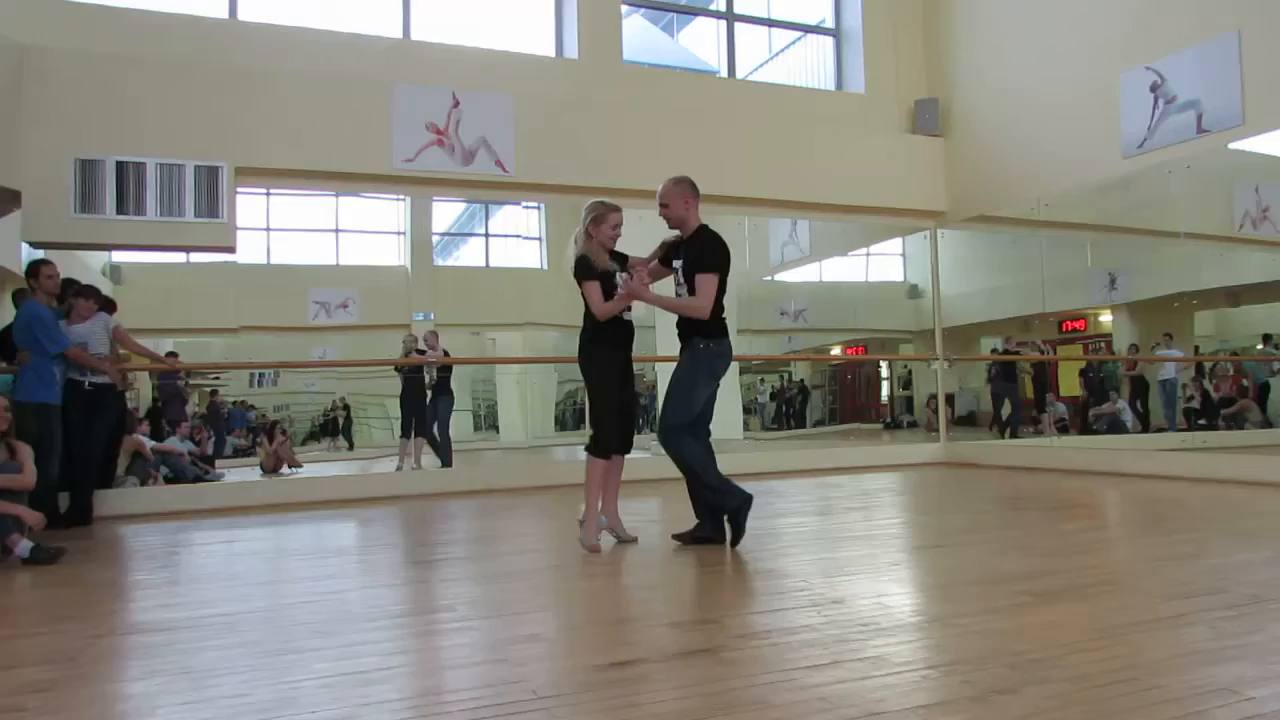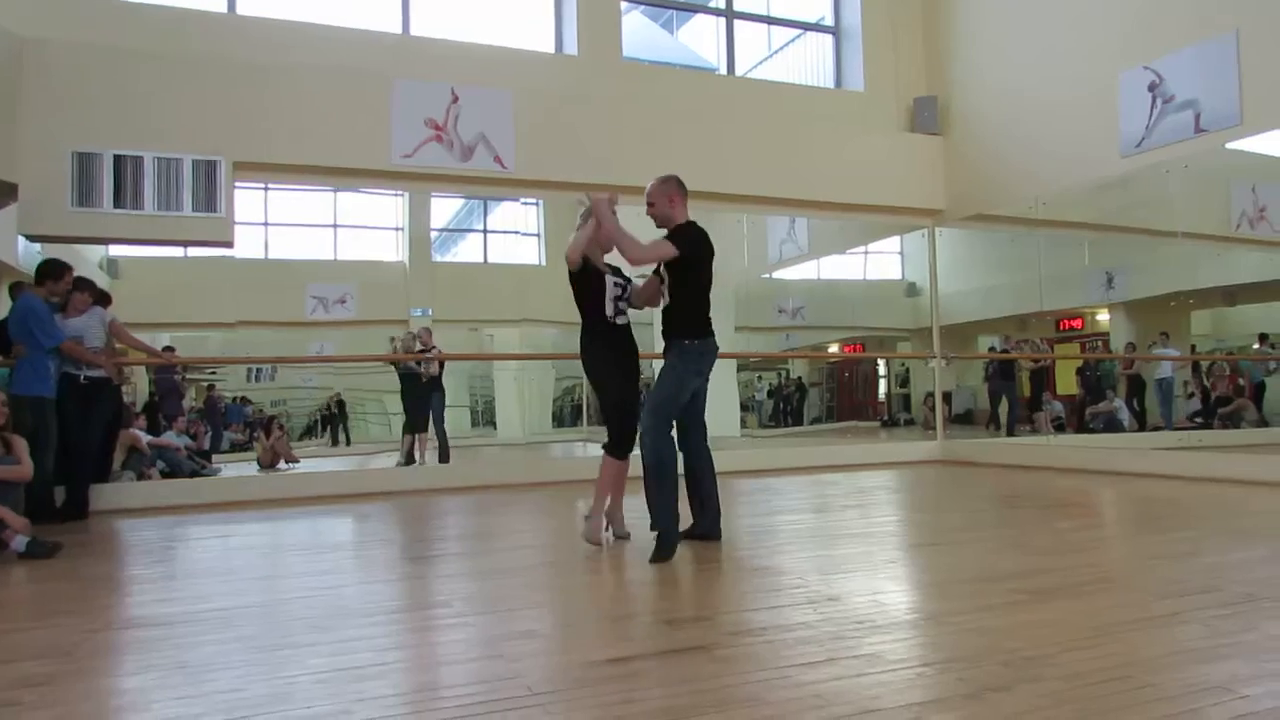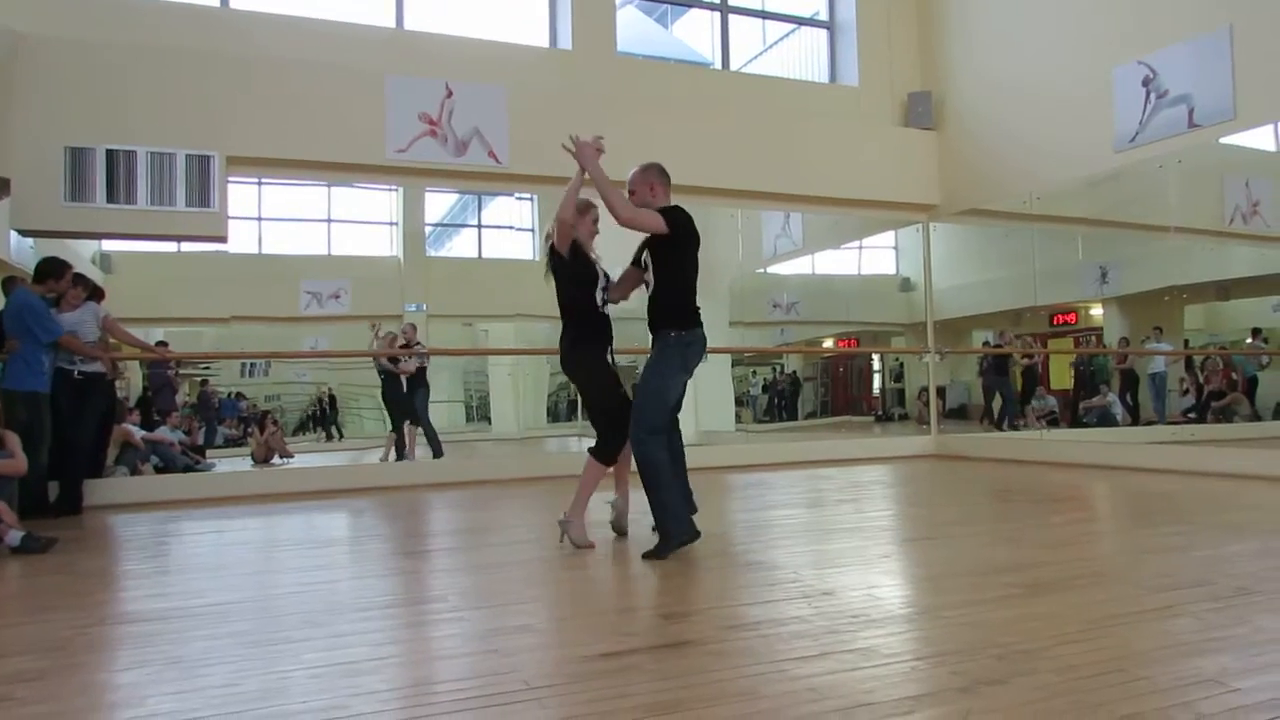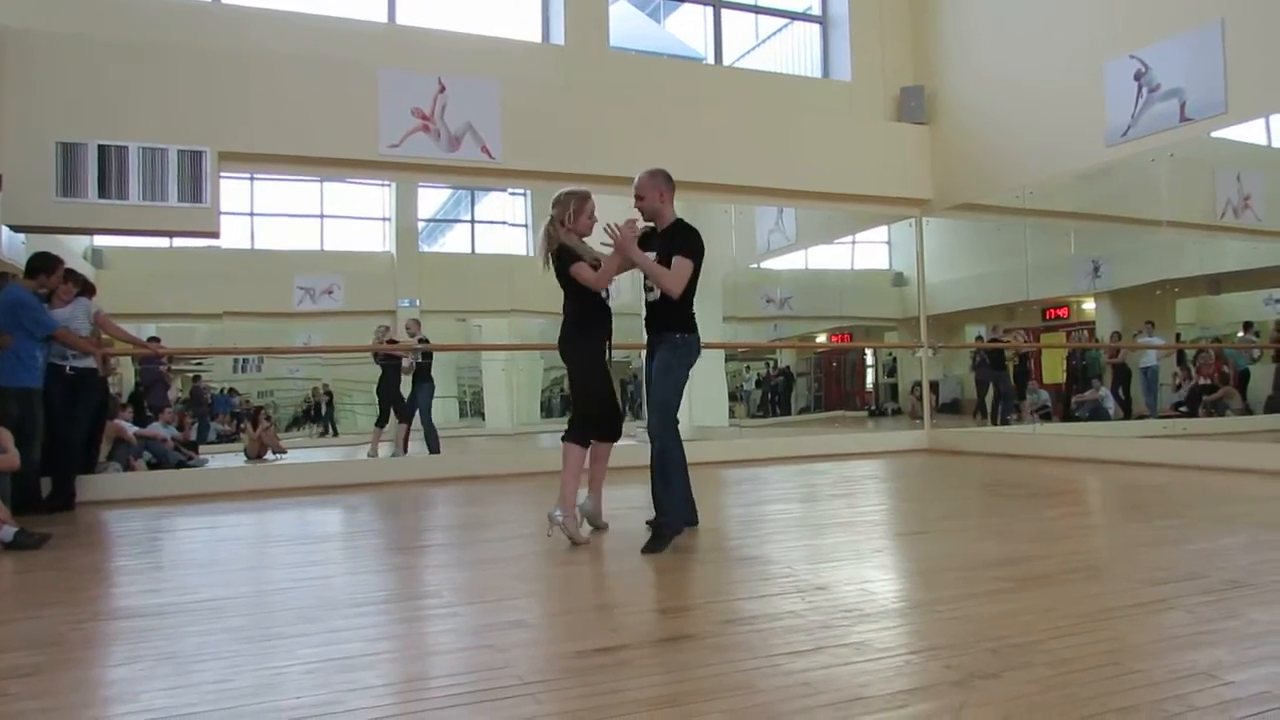
dt=0.5s
person 1, frame 1
left shoulder: (709, 245)
right shoulder: (679, 247)
left elbow: (702, 307)
right elbow: (643, 276)
left wrist: (648, 297)
left hip: (707, 348)
right hip: (696, 349)
left knee: (672, 430)
right knee: (692, 433)
left ankle: (732, 500)
right ankle: (709, 525)
person 1, frame 2
left shoulder: (690, 236)
right shoulder: (676, 243)
left elbow: (636, 255)
right elbow: (646, 294)
left wrist: (605, 216)
left hip: (691, 347)
right hip: (686, 348)
left knee: (653, 423)
right knee: (691, 434)
left ankle: (666, 526)
right ankle: (707, 522)
person 1, frame 3
left shoulder: (678, 220)
right shoulder: (652, 234)
left elbow: (623, 215)
right elbow: (619, 290)
left wrist: (591, 165)
left hip: (679, 339)
right hip: (671, 339)
left knee: (646, 428)
right knee: (663, 423)
left ankle: (677, 525)
right ankle: (679, 508)
person 1, frame 4
left shoulder: (686, 237)
right shoulder: (647, 238)
left elbow: (674, 287)
left wrist: (632, 253)
left hip: (678, 341)
right hip: (657, 340)
left knee: (660, 424)
right knee: (662, 425)
left ankle: (669, 519)
right ankle: (681, 510)
person 2, frame 1
left shoulder: (614, 258)
right shoulder: (586, 262)
right elbow: (601, 310)
right wrist: (632, 294)
left hip: (619, 352)
right hip: (598, 353)
left knee: (623, 432)
right knee: (605, 431)
left ankle: (610, 514)
right ankle: (591, 516)
person 2, frame 2
left shoulder: (614, 271)
right shoulder: (582, 263)
left elbow: (645, 300)
right elbow: (571, 255)
right wrist: (595, 220)
left hip: (625, 353)
right hip: (600, 356)
left knee: (625, 432)
right knee: (622, 432)
left ankle: (615, 510)
right ankle: (596, 512)
person 2, frame 3
left shoulder: (580, 257)
right shoulder: (563, 251)
left elbow: (612, 294)
right elbow: (563, 220)
right wrist: (581, 172)
left hip: (593, 354)
right hip: (583, 355)
left knee: (623, 422)
right knee: (612, 432)
left ankle: (622, 502)
right ankle: (574, 514)
person 2, frame 4
left shoulder: (579, 249)
right shoulder: (564, 252)
left elbow: (603, 273)
right elbow: (598, 281)
left wrist: (624, 249)
right wrist: (621, 249)
left hip: (591, 343)
right hip: (581, 343)
left knee: (609, 417)
right knee: (585, 419)
left ankle: (592, 501)
right ankle: (565, 508)
person 3, frame 1
left shoulder: (44, 310)
right shoulder: (37, 313)
left elbow: (61, 350)
right elbow: (71, 353)
left wrist: (101, 364)
right wrist: (106, 369)
left hip: (39, 395)
right hip: (38, 397)
left knee: (39, 459)
right knee: (46, 459)
left ankle: (42, 515)
right ankle: (44, 517)
person 3, frame 2
left shoulder: (36, 303)
right shoulder: (33, 307)
left elbow: (56, 344)
right elbow: (66, 347)
right wrist: (101, 362)
left hip: (35, 388)
right hip: (34, 390)
left knee: (36, 453)
right knee: (41, 453)
left ankle: (39, 510)
right ankle: (39, 511)
person 3, frame 3
left shoulder: (25, 297)
right shoulder: (30, 303)
left elbow: (50, 338)
right elbow: (65, 341)
right wrist: (100, 355)
left hip: (25, 383)
right hip: (28, 386)
left knee: (27, 447)
right knee: (34, 448)
left ankle: (30, 504)
right ankle: (32, 506)
person 3, frame 4
right shoulder: (23, 299)
left elbow: (45, 333)
right elbow: (60, 335)
right wrist: (94, 351)
right knee: (27, 444)
left ankle: (22, 501)
right ankle: (25, 502)
person 4, frame 1
left shoulder: (103, 320)
right shoulder: (59, 327)
left elbow: (130, 343)
left wrist: (162, 359)
left hip: (106, 392)
right hip: (75, 392)
left knee: (94, 448)
right knee: (77, 448)
left ankle: (79, 509)
right ankle: (80, 508)
person 4, frame 2
left shoulder: (98, 314)
right shoulder: (55, 321)
left elbow: (126, 338)
right elbow: (47, 350)
left wrist: (158, 353)
right wrist: (21, 351)
left hip: (102, 386)
right hip: (70, 386)
left knee: (89, 443)
right knee: (72, 442)
left ankle: (75, 503)
right ankle: (76, 502)
person 4, frame 3
left shoulder: (93, 309)
left elbow: (119, 333)
left wrist: (151, 348)
left hip: (96, 381)
right hip: (64, 380)
left knee: (83, 438)
right knee: (65, 437)
left ankle: (69, 498)
right ankle: (70, 498)
person 4, frame 4
left shoulder: (84, 305)
left elbow: (112, 329)
left wrist: (144, 344)
left hip: (87, 377)
right hip: (56, 376)
left knee: (76, 434)
right knee: (57, 433)
left ankle: (61, 493)
right ankle: (62, 493)
